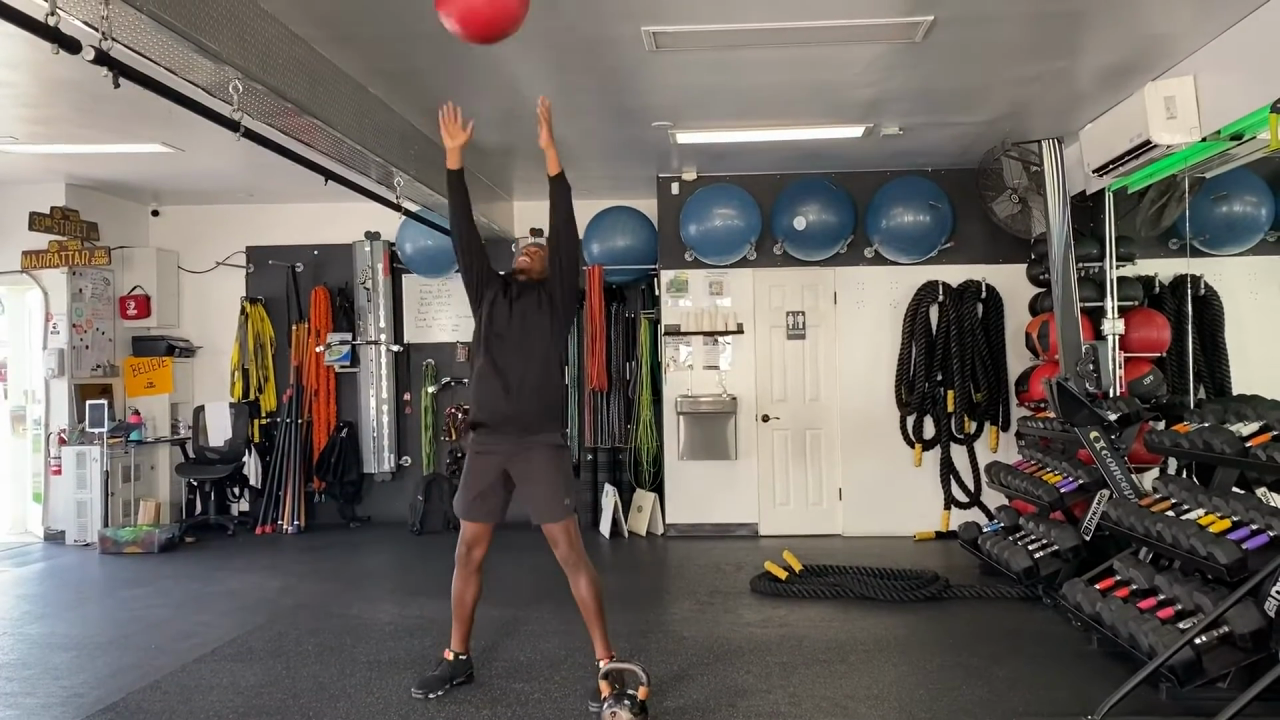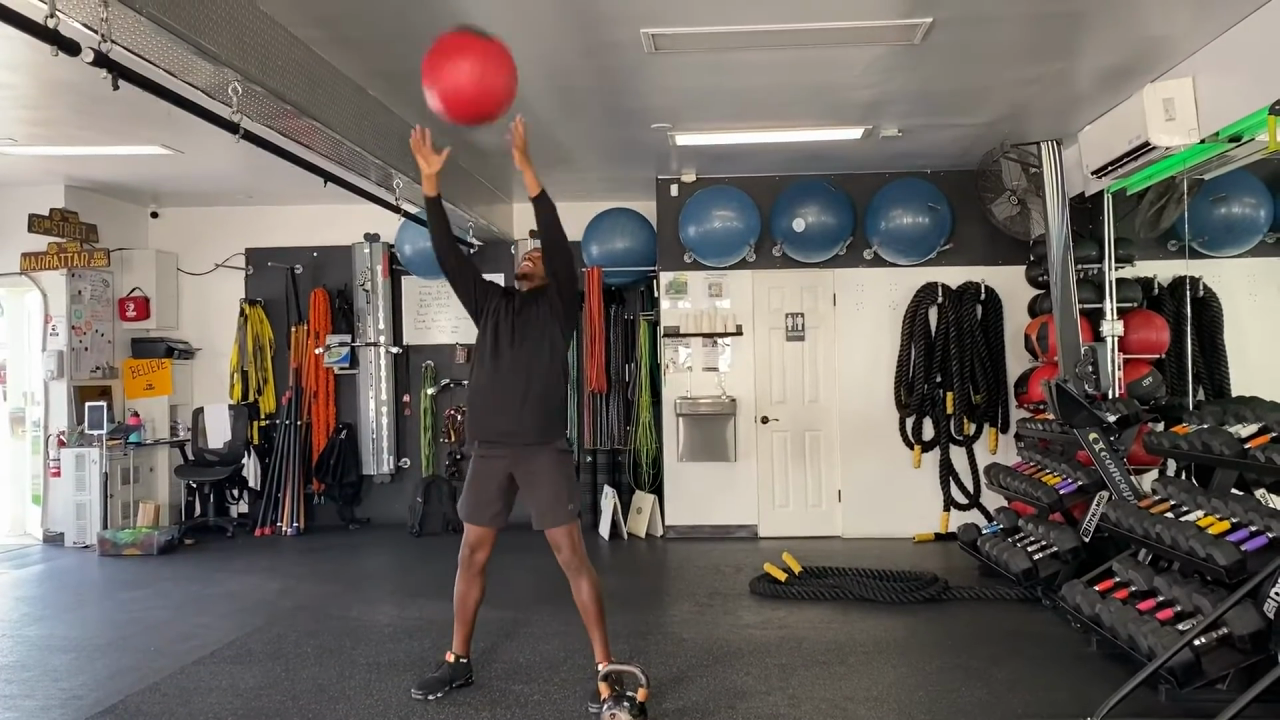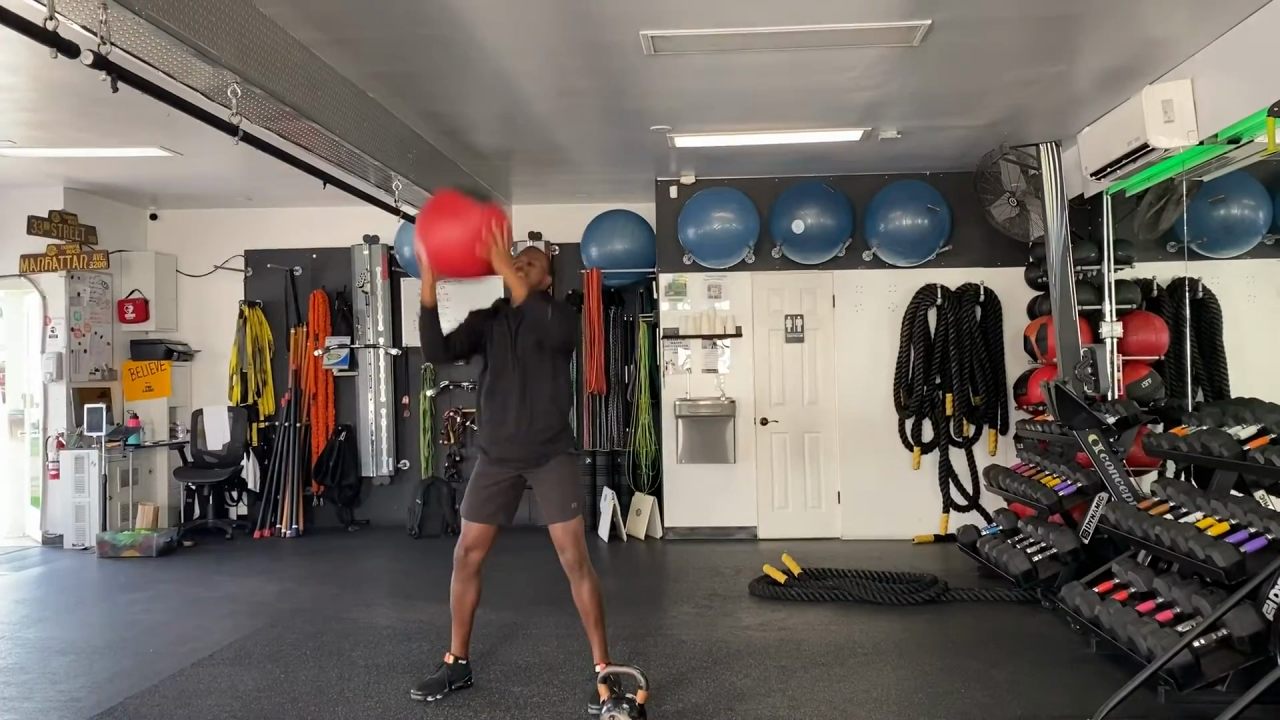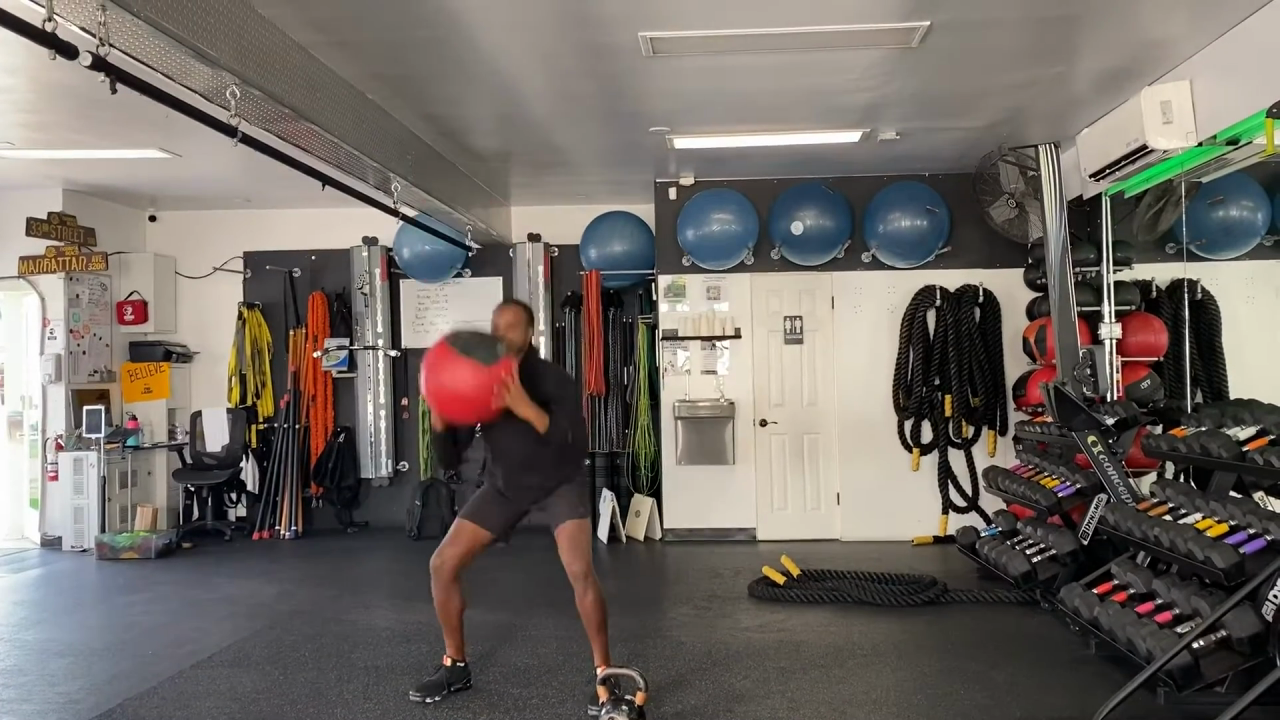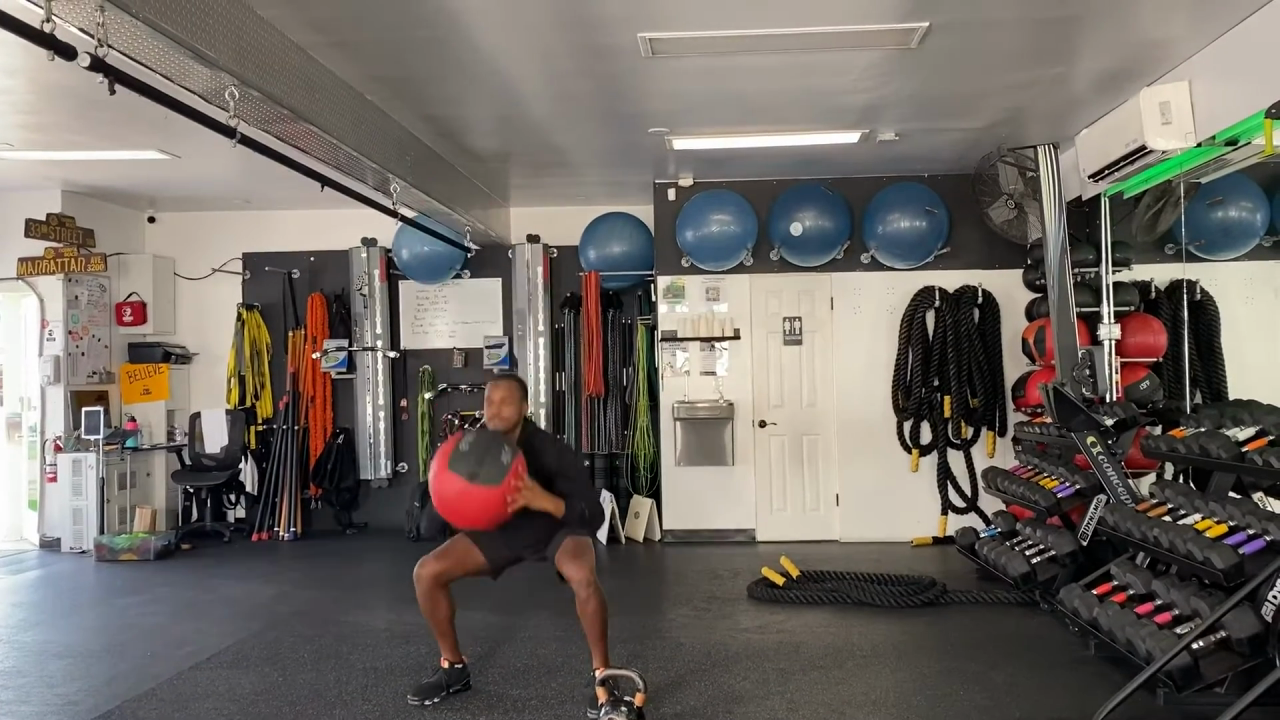
dt=0.2s
person 1, frame 1
left shoulder: (557, 298)
right shoulder: (489, 293)
left elbow: (566, 230)
right elbow: (463, 234)
left wrist: (550, 151)
right wrist: (455, 156)
left hip: (539, 441)
right hip: (486, 441)
left knee: (570, 554)
right knee: (469, 553)
left ankle: (606, 664)
right ankle: (457, 658)
person 1, frame 2
left shoulder: (562, 304)
right shoulder: (490, 302)
left elbow: (560, 245)
right elbow: (447, 256)
left wrist: (526, 168)
right wrist: (431, 181)
left hip: (543, 449)
right hip: (489, 449)
left knee: (572, 560)
right knee: (472, 557)
left ankle: (605, 668)
right ankle: (458, 661)
person 1, frame 3
left shoulder: (556, 313)
right shoulder: (488, 319)
left elbow: (551, 331)
right elbow: (436, 353)
left wrist: (509, 272)
right wrist: (428, 288)
left hip: (551, 456)
right hip: (496, 456)
left knee: (575, 563)
right knee: (467, 559)
left ankle: (604, 672)
right ankle: (457, 664)
person 1, frame 4
left shoulder: (554, 379)
left elbow: (576, 446)
right elbow: (444, 450)
left wrist: (525, 407)
right wrist: (439, 416)
left hip: (560, 483)
right hip: (504, 486)
left knee: (579, 572)
right knee: (443, 565)
left ankle: (604, 674)
right ankle: (455, 665)
person 1, frame 5
left shoulder: (550, 451)
left elbow: (593, 515)
left wrist: (545, 502)
left hip: (555, 531)
right hip: (499, 532)
left knee: (583, 578)
right knee: (427, 573)
right ankle: (453, 667)
